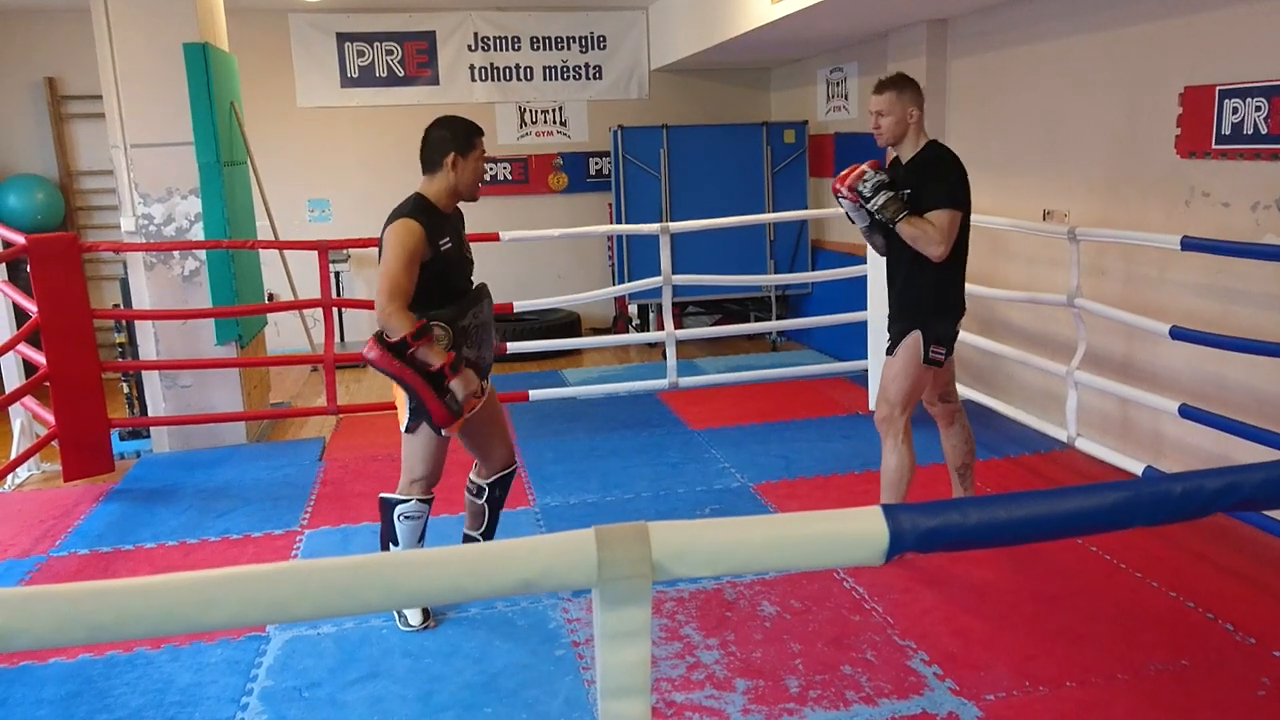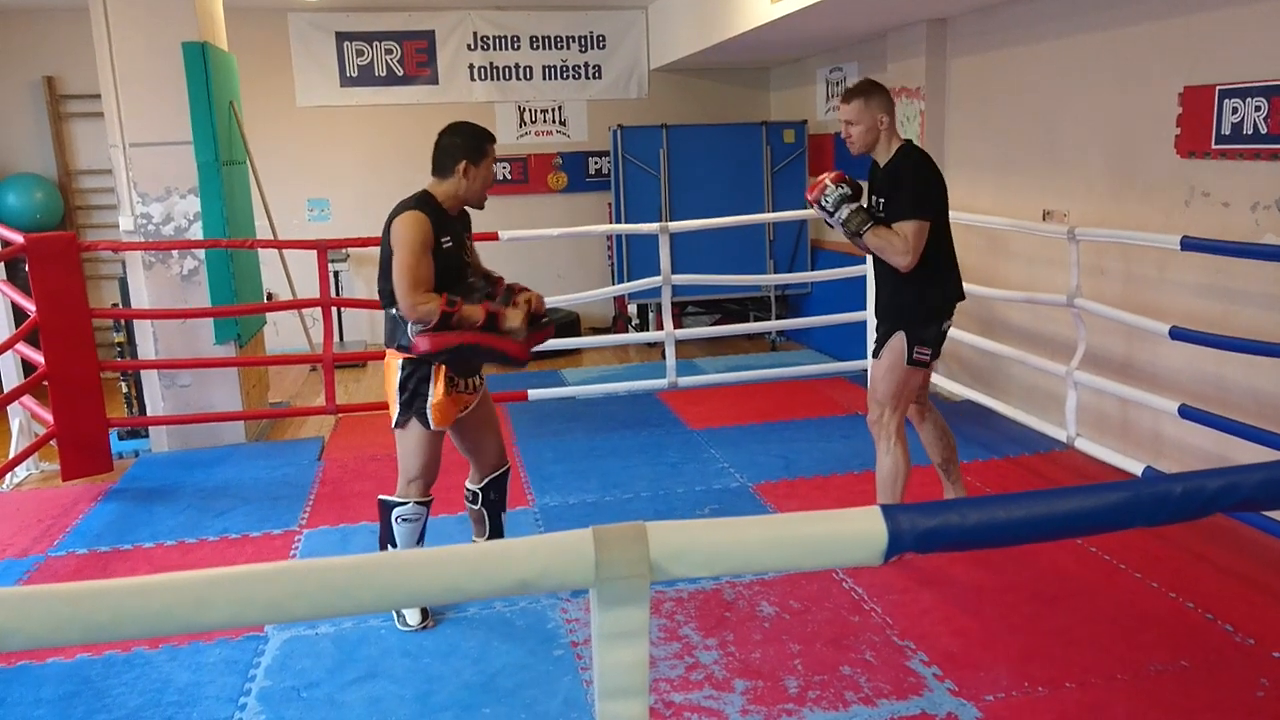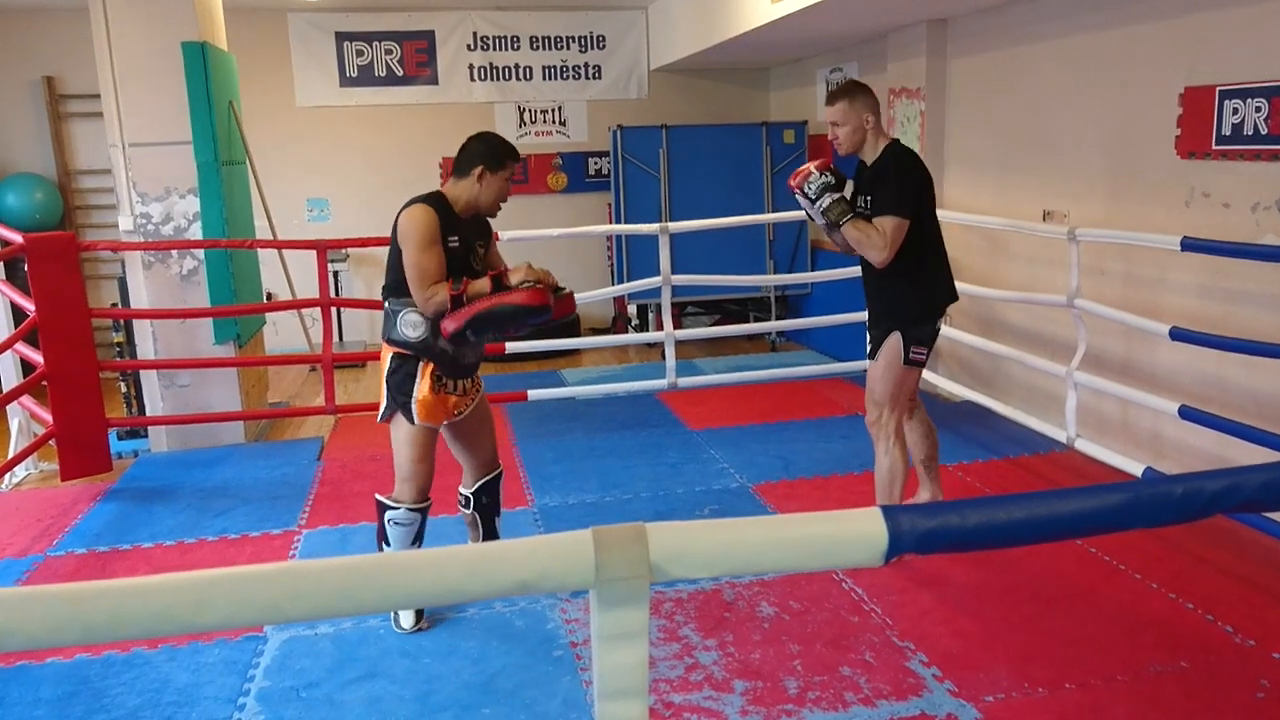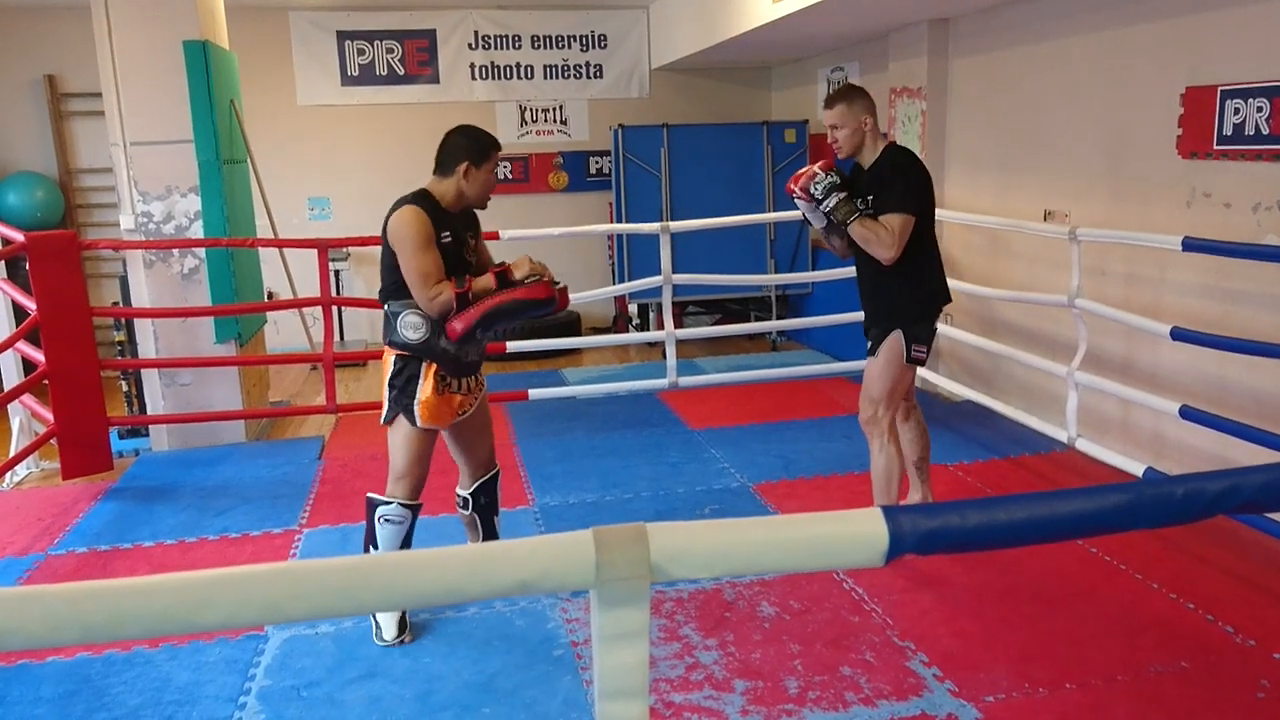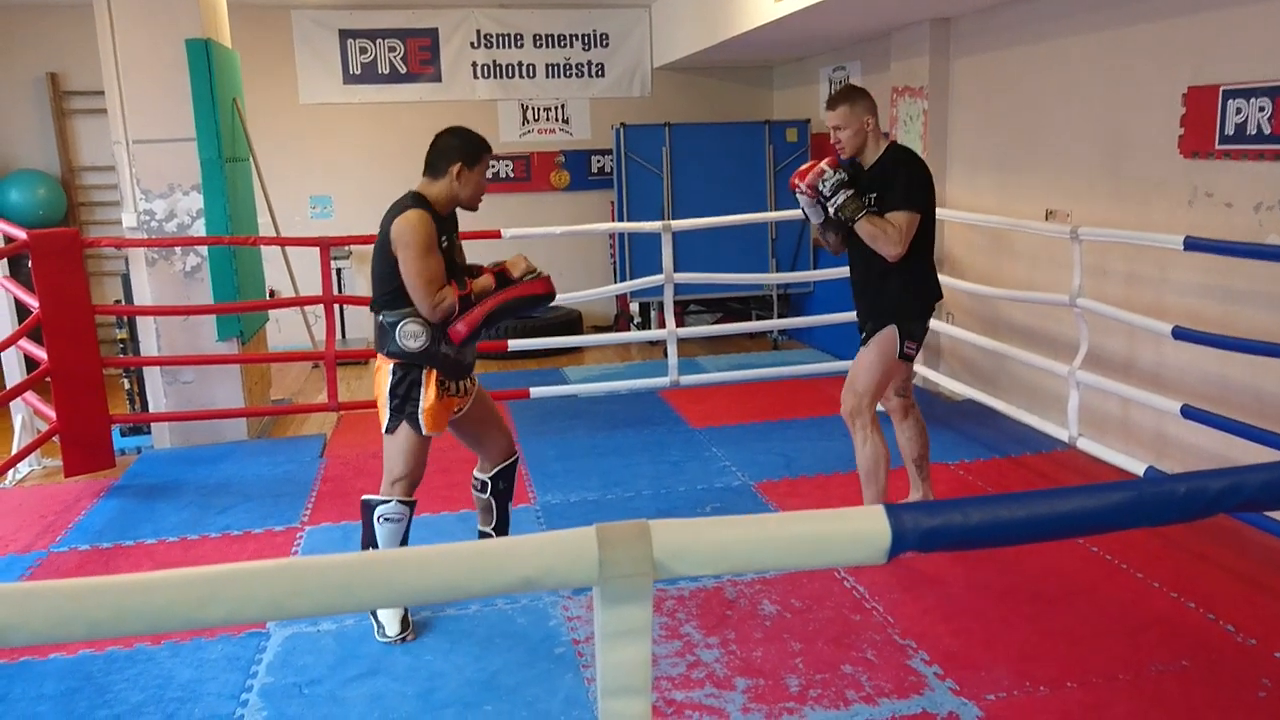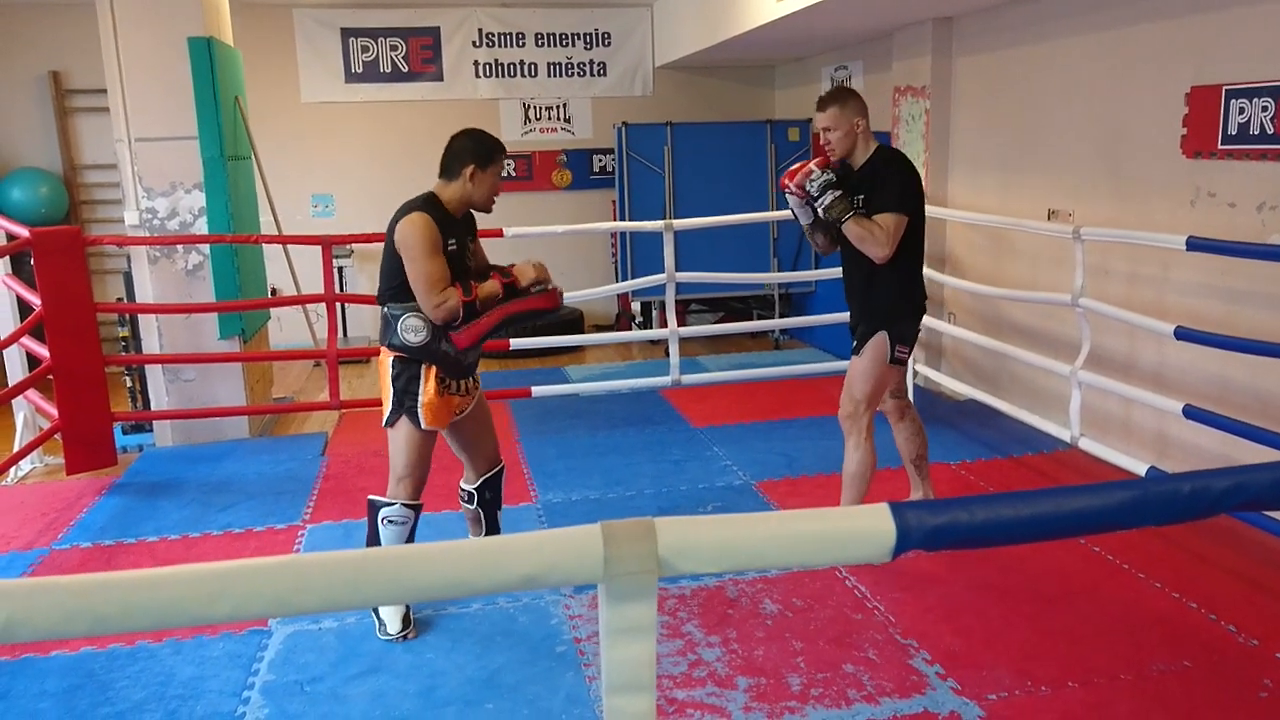
dt=0.2s
person 1, frame 1
left shoulder: (450, 216)
right shoulder: (409, 227)
right elbow: (389, 310)
left wrist: (473, 351)
right wrist: (448, 368)
left hip: (467, 368)
right hip: (430, 377)
left knee: (499, 461)
right knee: (419, 484)
person 1, frame 2
left shoulder: (458, 218)
right shoulder: (414, 219)
right elbow: (416, 305)
left wrist: (513, 294)
right wrist: (496, 316)
left hip: (461, 368)
right hip: (421, 371)
left knee: (492, 464)
right knee: (416, 484)
person 1, frame 3
left shoulder: (478, 225)
right shoulder: (422, 216)
left elbow: (492, 285)
right elbow: (430, 299)
left wrist: (532, 283)
right wrist: (504, 282)
left hip: (460, 369)
right hip: (415, 369)
left knee: (485, 468)
right knee: (412, 487)
person 1, frame 4
left shoulder: (465, 218)
right shoulder: (411, 216)
left elbow: (485, 279)
right elbow: (434, 299)
left wrist: (527, 279)
right wrist: (506, 275)
left hip: (463, 367)
right hip: (417, 371)
left knee: (481, 468)
right knee: (404, 487)
person 1, frame 5
left shoulder: (443, 216)
right shoulder: (411, 220)
right elbow: (436, 305)
left wrist: (516, 280)
right wrist: (501, 274)
left hip: (451, 368)
right hip: (411, 374)
left knee: (500, 452)
right knee: (399, 486)
person 1, frame 6
left shoulder: (462, 220)
right shoulder: (418, 222)
left elbow: (477, 274)
right elbow: (440, 305)
left wrist: (518, 279)
right wrist: (510, 282)
left hip: (455, 368)
right hip: (413, 370)
left knee: (487, 464)
right knee: (405, 487)
person 2, frame 1
left shoulder: (941, 166)
right shoulder: (894, 169)
left elbow: (937, 245)
left wrist: (886, 204)
right wrist: (863, 216)
left hip: (930, 311)
right hip: (912, 308)
left knee: (890, 418)
right knee: (943, 407)
right ankle: (964, 504)
person 2, frame 2
left shoulder: (914, 170)
right shoulder: (881, 170)
left elbow: (904, 254)
left wrist: (852, 213)
right wrist: (842, 220)
left hip: (918, 311)
right hip: (906, 309)
left knee: (883, 419)
right knee: (915, 407)
right ankle: (956, 498)
person 2, frame 3
left shoulder: (900, 169)
right shoulder: (867, 170)
left elbow: (880, 250)
right elbow: (855, 243)
left wrist: (832, 202)
right wrist: (820, 211)
left hip: (910, 309)
right hip: (896, 305)
left knee: (882, 419)
right knee: (903, 404)
right ankle: (930, 493)
person 2, frame 4
left shoulder: (902, 169)
right shoulder: (860, 174)
left elbow: (887, 248)
right elbow: (847, 247)
left wrist: (838, 202)
right wrist: (818, 214)
left hip: (907, 310)
right hip: (887, 307)
left knee: (875, 417)
right knee: (901, 405)
right ankle: (920, 499)
person 2, frame 5
left shoulder: (904, 168)
right shoulder: (855, 173)
left elbow: (893, 245)
right elbow: (838, 245)
left wrist: (844, 199)
right wrist: (817, 212)
left hip: (901, 307)
right hip: (877, 305)
left knee: (856, 408)
right knee: (898, 402)
right ankle: (921, 497)
person 2, frame 6
left shoulder: (893, 170)
right shoulder: (844, 174)
left elbow: (881, 247)
right elbow: (827, 245)
left wrist: (833, 200)
right wrist: (807, 211)
left hip: (891, 310)
right hip: (871, 308)
left knee: (853, 415)
right knee: (894, 404)
right ankle: (923, 497)
